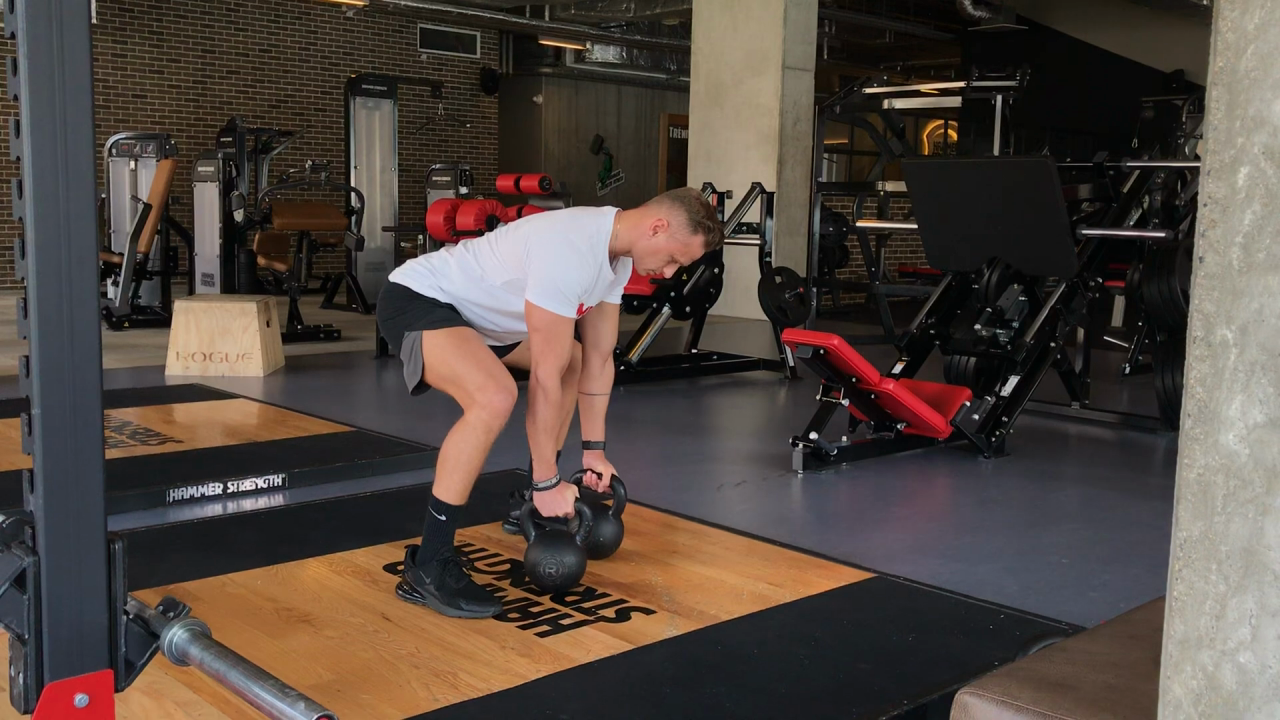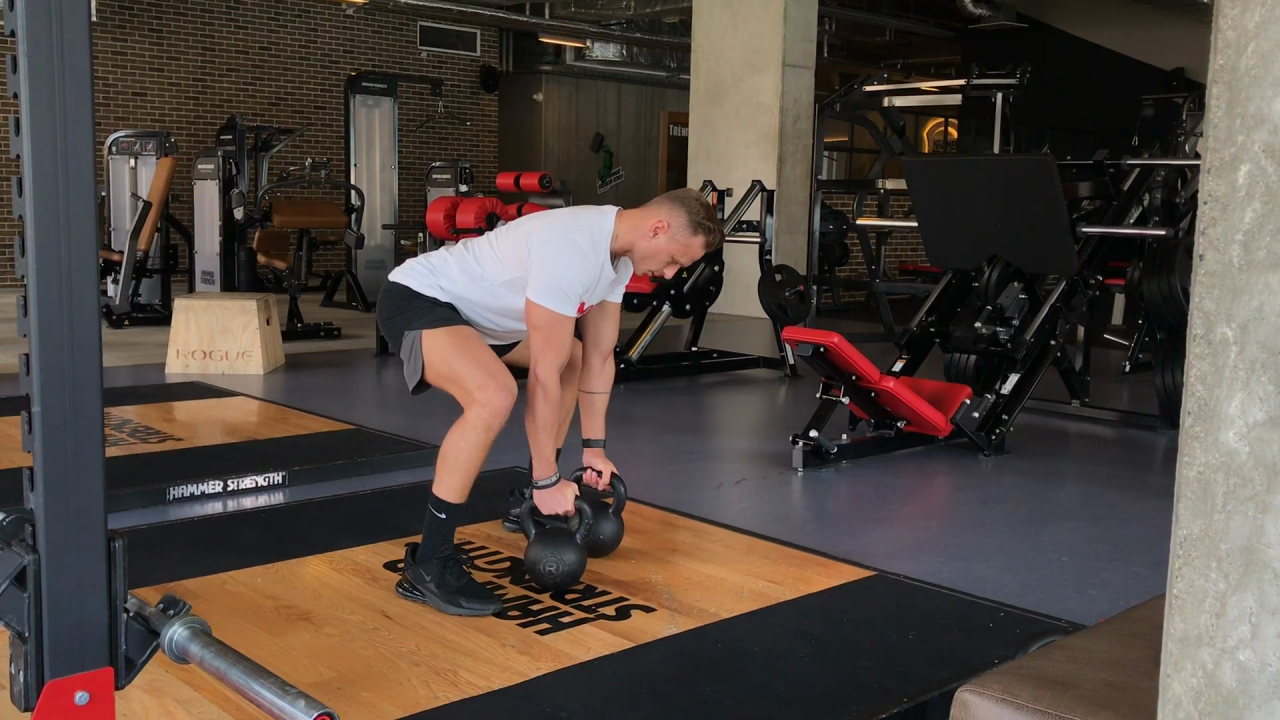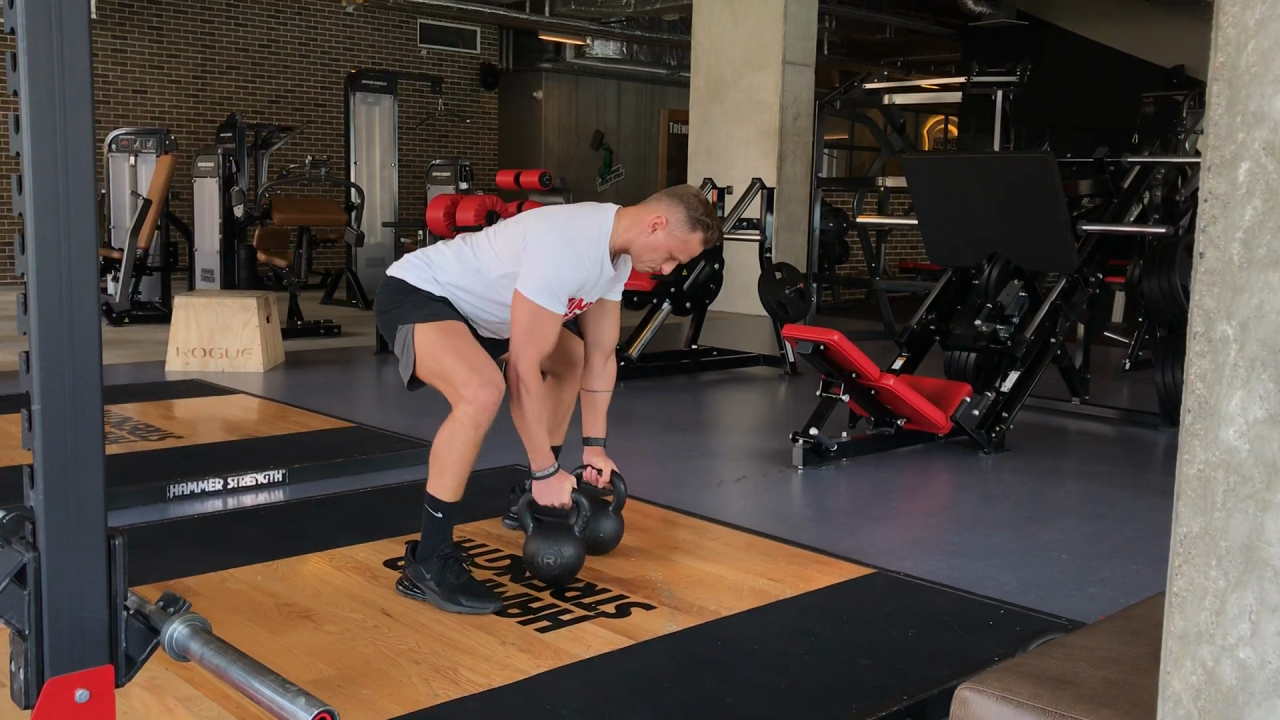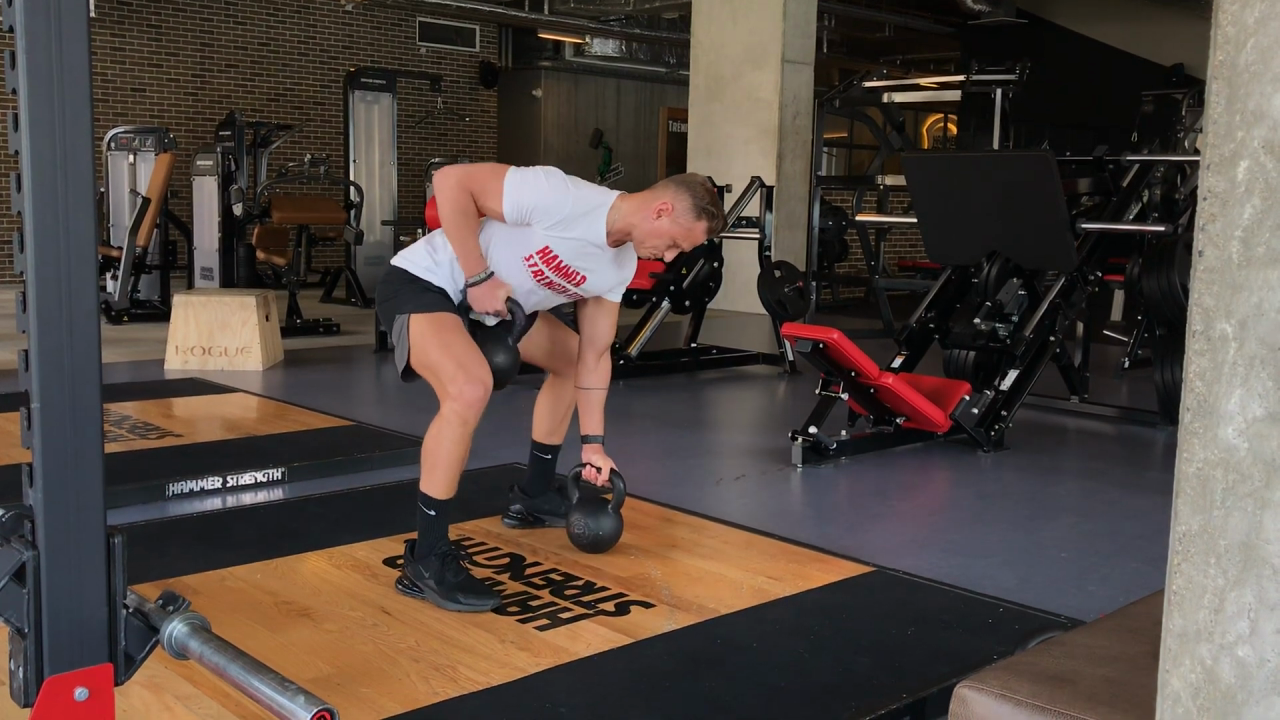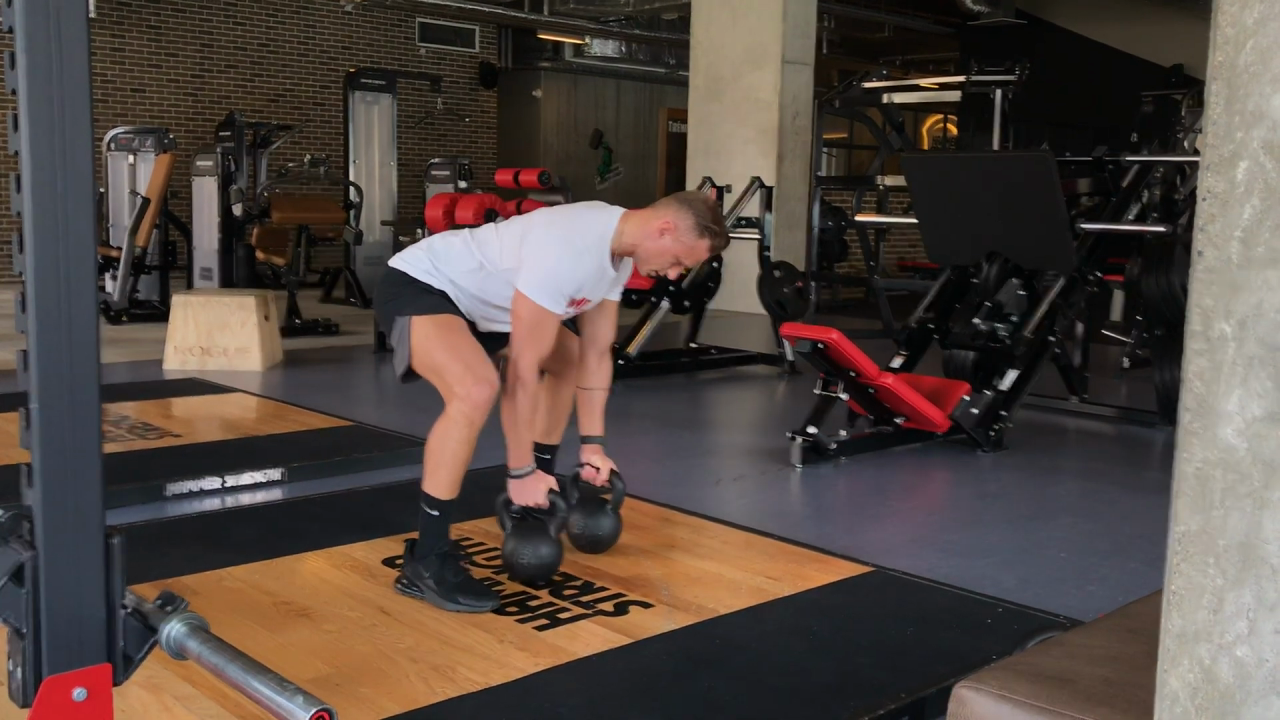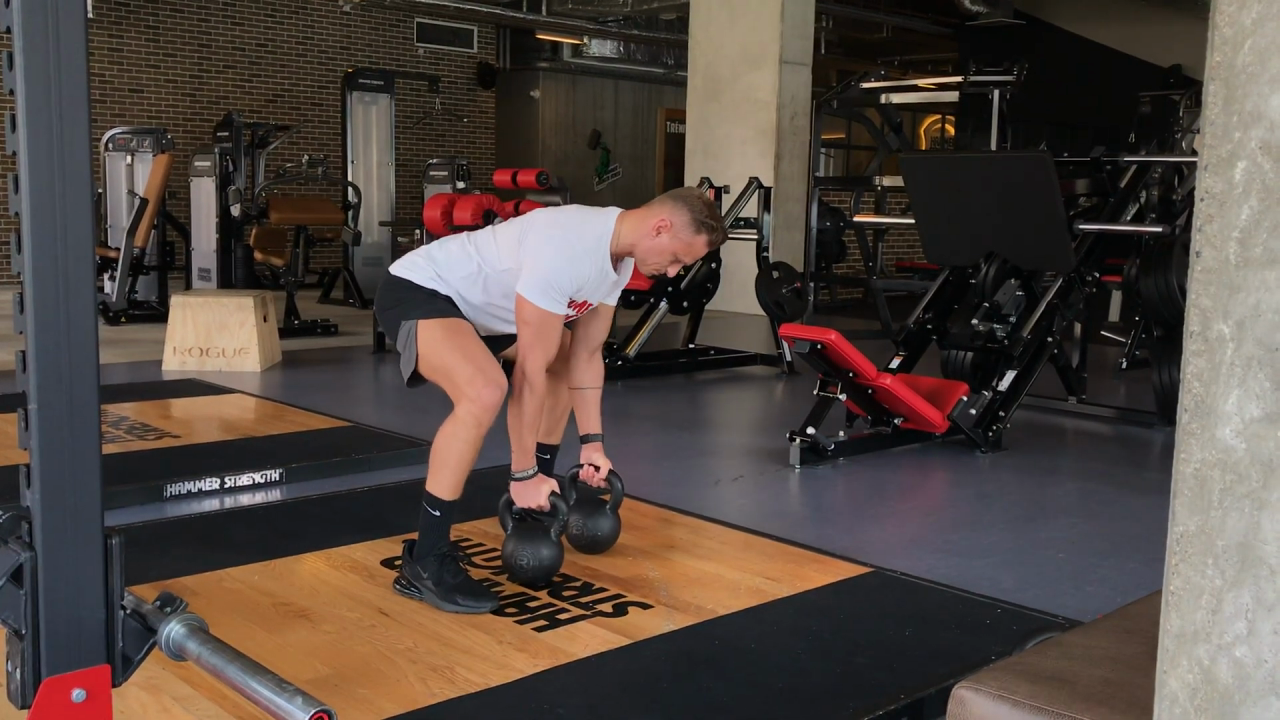
dt=0.7s
person 1, frame 1
left shoulder: (617, 252)
right shoulder: (571, 251)
left elbow: (597, 358)
right elbow: (545, 378)
left wrist: (594, 450)
right wrist: (548, 482)
left hip: (471, 306)
right hip: (417, 297)
left knee: (573, 359)
right knee: (494, 397)
left ankle: (530, 502)
right ankle: (428, 566)
person 1, frame 2
left shoulder: (617, 253)
right shoulder: (572, 250)
left elbow: (598, 357)
right elbow: (544, 375)
left wrist: (595, 447)
right wrist: (547, 480)
left hip: (470, 304)
right hip: (418, 297)
left knee: (572, 357)
right knee: (494, 396)
left ankle: (529, 499)
right ankle: (429, 565)
person 1, frame 3
left shoulder: (617, 257)
right shoulder: (568, 246)
left elbow: (600, 356)
right elbow: (524, 366)
left wrist: (594, 446)
right wrist: (542, 470)
left hip: (472, 305)
right hip: (416, 291)
left knee: (573, 358)
right knee: (482, 392)
left ankle: (529, 498)
right ankle: (429, 563)
person 1, frame 4
left shoulder: (620, 264)
right shoulder: (560, 197)
left elbow: (593, 355)
right elbow: (451, 179)
left wrist: (593, 443)
right wrist: (478, 277)
right hip: (423, 281)
left knee: (570, 359)
right knee: (470, 389)
left ankle: (533, 496)
right ankle: (427, 560)
person 1, frame 5
left shoulder: (618, 251)
right shoulder: (568, 248)
left elbow: (595, 354)
right elbow: (524, 368)
left wrist: (592, 444)
right wrist: (521, 471)
left hip: (471, 294)
right hip: (417, 284)
left knee: (570, 358)
right knee: (476, 390)
left ankle: (539, 496)
right ankle: (427, 560)
person 1, frame 6
left shoulder: (618, 255)
right shoulder: (565, 249)
left elbow: (586, 354)
right elbow: (531, 369)
left wrist: (592, 443)
right wrist: (523, 474)
left hip: (468, 295)
right hip: (417, 289)
left knee: (566, 359)
right knee: (485, 392)
left ankle: (538, 498)
right ankle: (426, 561)
